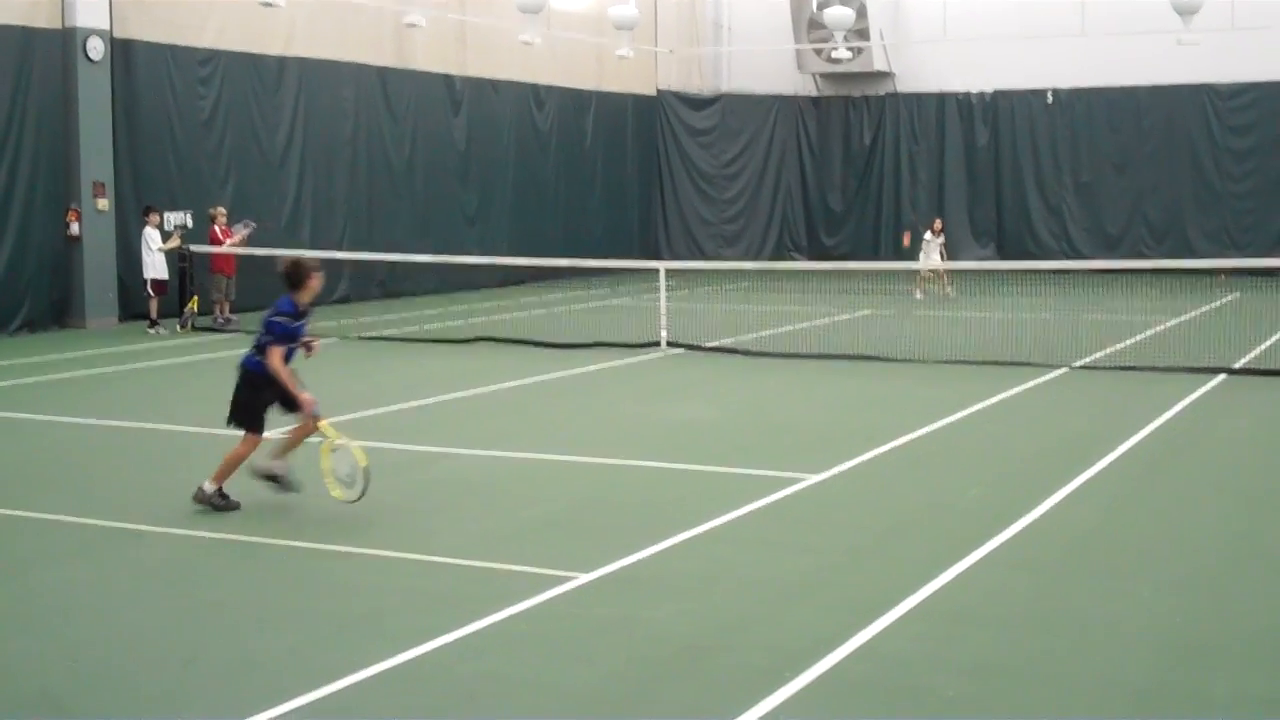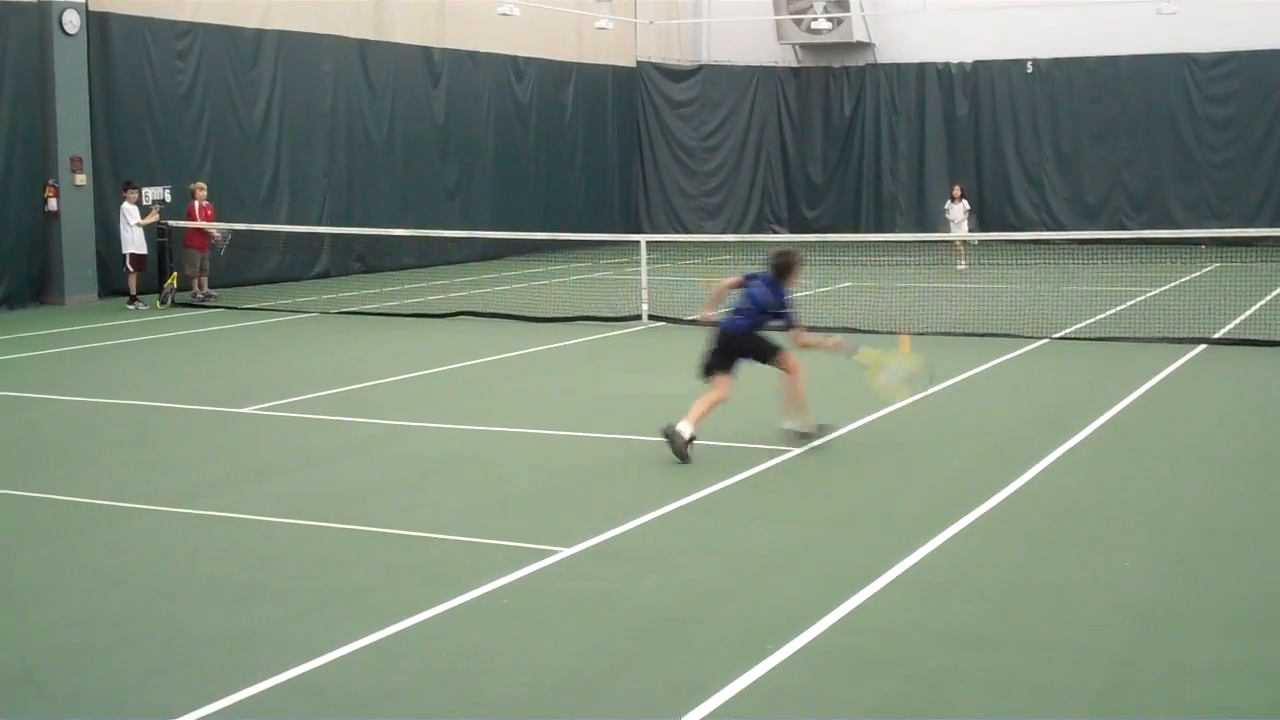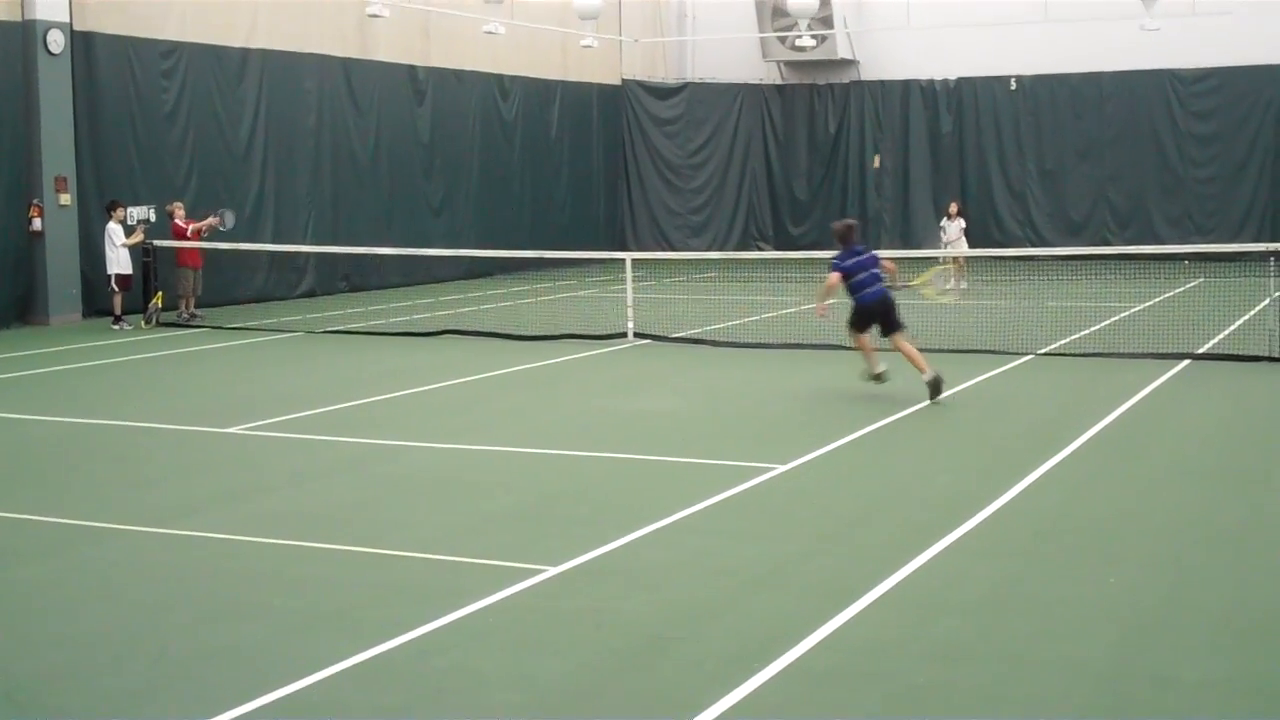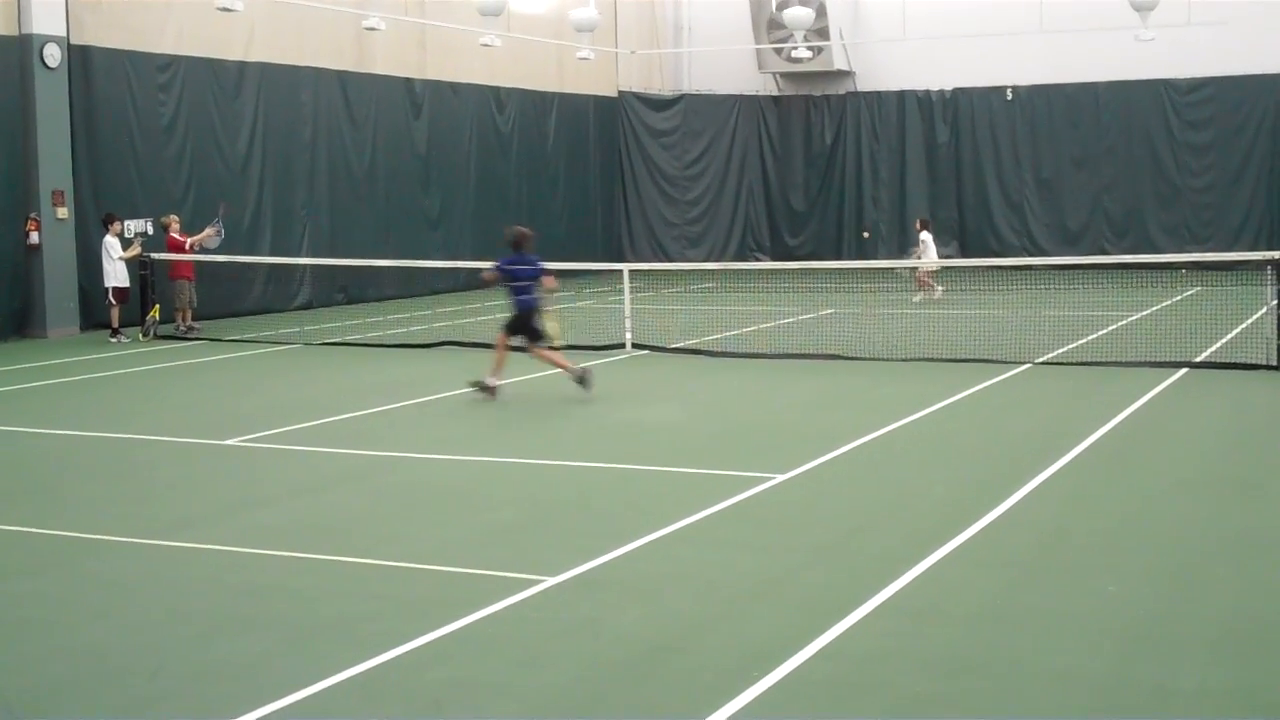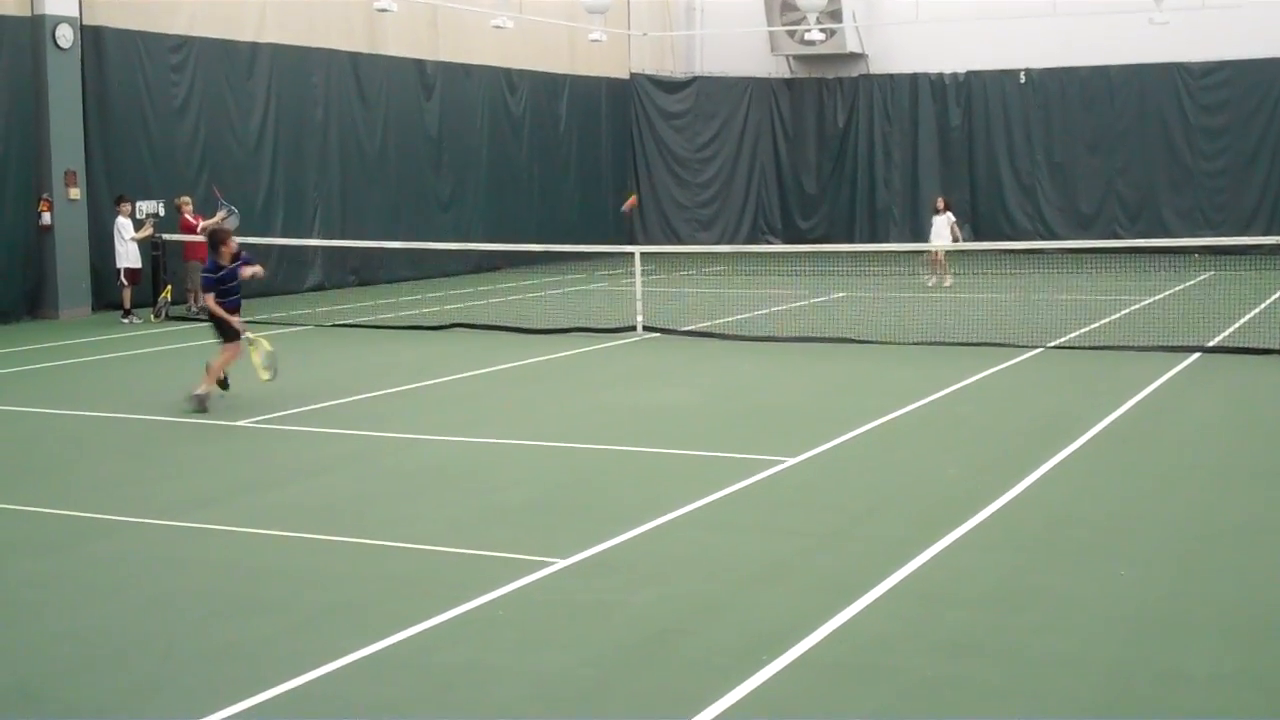
dt=1s
person 1, frame 1
left shoulder: (301, 308)
right shoulder: (283, 315)
right elbow: (274, 361)
left wrist: (305, 344)
right wrist: (298, 393)
left hip: (273, 374)
right hip: (257, 375)
left knee: (313, 419)
right knee: (252, 440)
left ankle: (272, 465)
right ankle: (209, 490)
person 1, frame 2
left shoulder: (760, 278)
right shoulder: (780, 302)
left elbow: (726, 284)
right elbow: (801, 341)
left wrist: (709, 309)
right wrist: (828, 343)
left hip: (726, 332)
right hip: (742, 336)
left knee: (719, 391)
right knee: (793, 366)
left ankle: (683, 431)
right ankle: (800, 425)
person 1, frame 3
left shoulder: (838, 261)
right shoulder: (866, 252)
left elbow: (833, 281)
right elbow: (890, 267)
left wrist: (821, 301)
right wrist: (894, 281)
left hip: (864, 305)
right hip: (884, 299)
left knee: (856, 331)
right knee: (899, 341)
left ankle: (877, 369)
right ankle: (929, 377)
person 1, frame 4
left shoulder: (506, 263)
right shoulder: (535, 262)
left elbow: (487, 277)
right elbow: (551, 286)
left hip: (524, 309)
right hip: (530, 306)
left knee: (538, 350)
right knee: (501, 340)
left ankle: (576, 372)
right ankle: (491, 382)
person 1, frame 5
left shoulder: (239, 256)
right shoulder: (209, 270)
left elbow: (260, 271)
right elbow: (209, 302)
left wrist: (251, 271)
right wrist: (230, 318)
left hip: (234, 307)
right hip: (221, 312)
left knee: (231, 347)
right knee: (231, 348)
left ankle: (216, 371)
right ankle: (202, 391)
